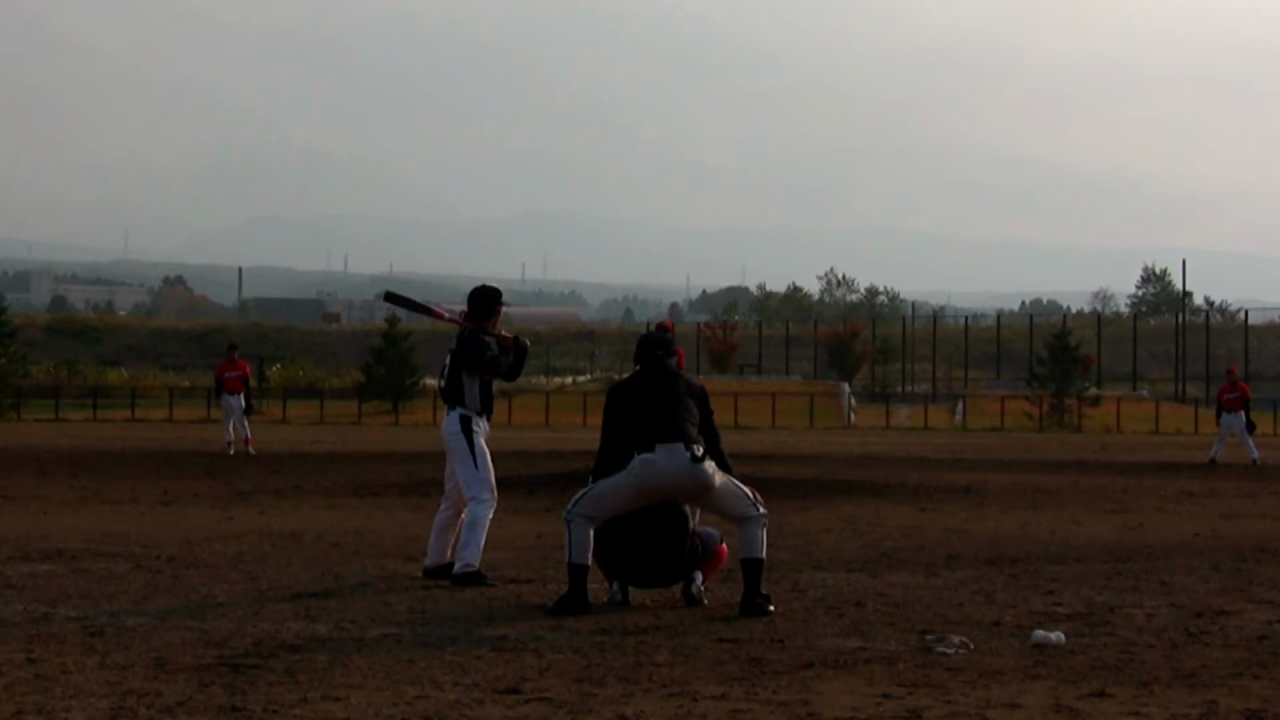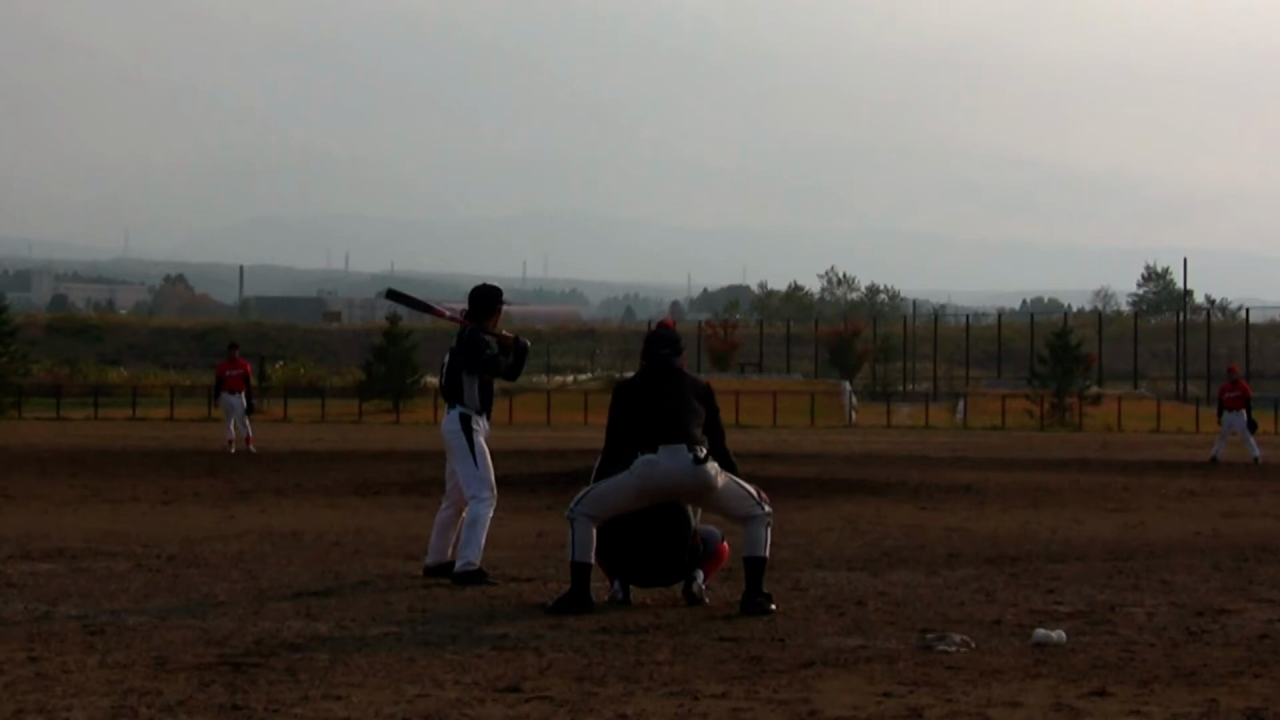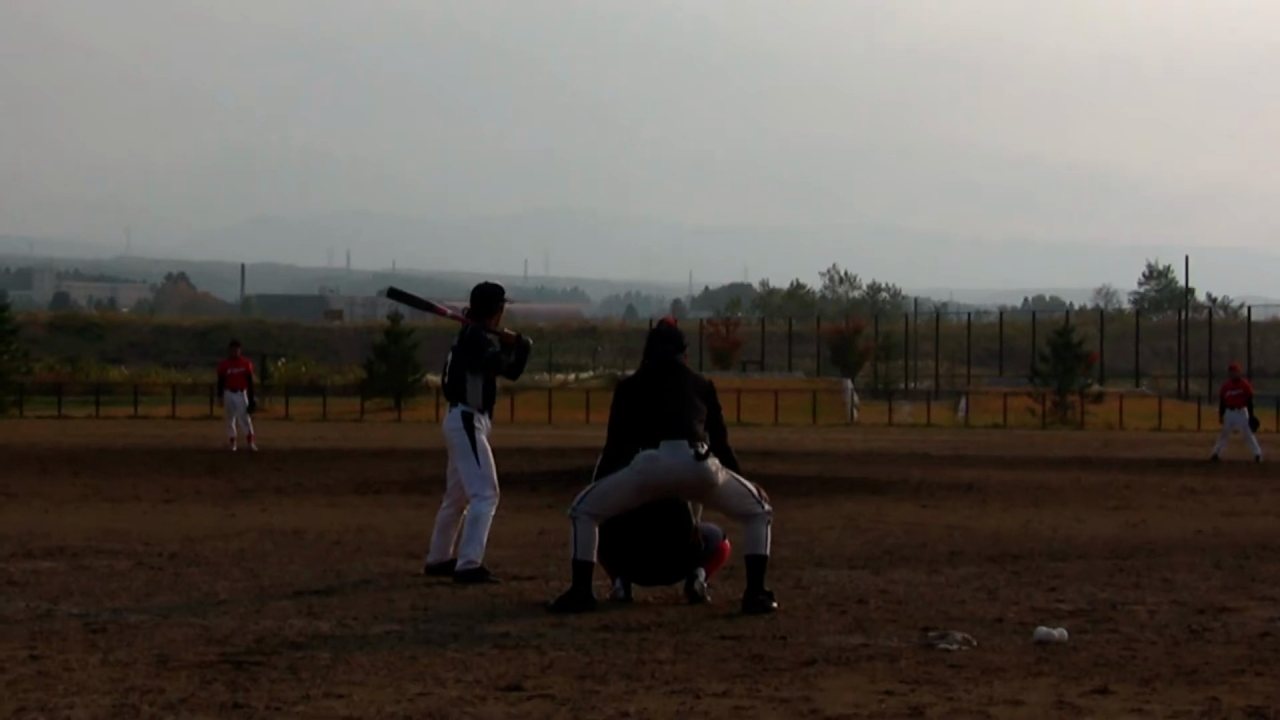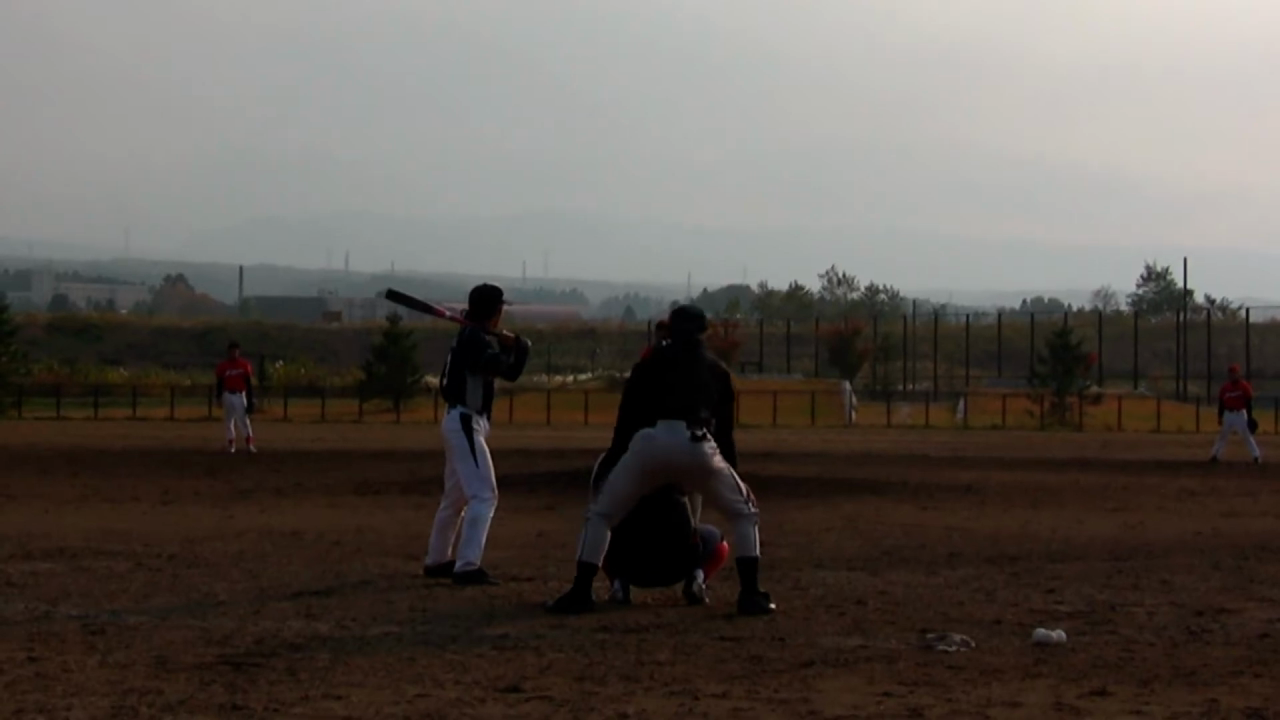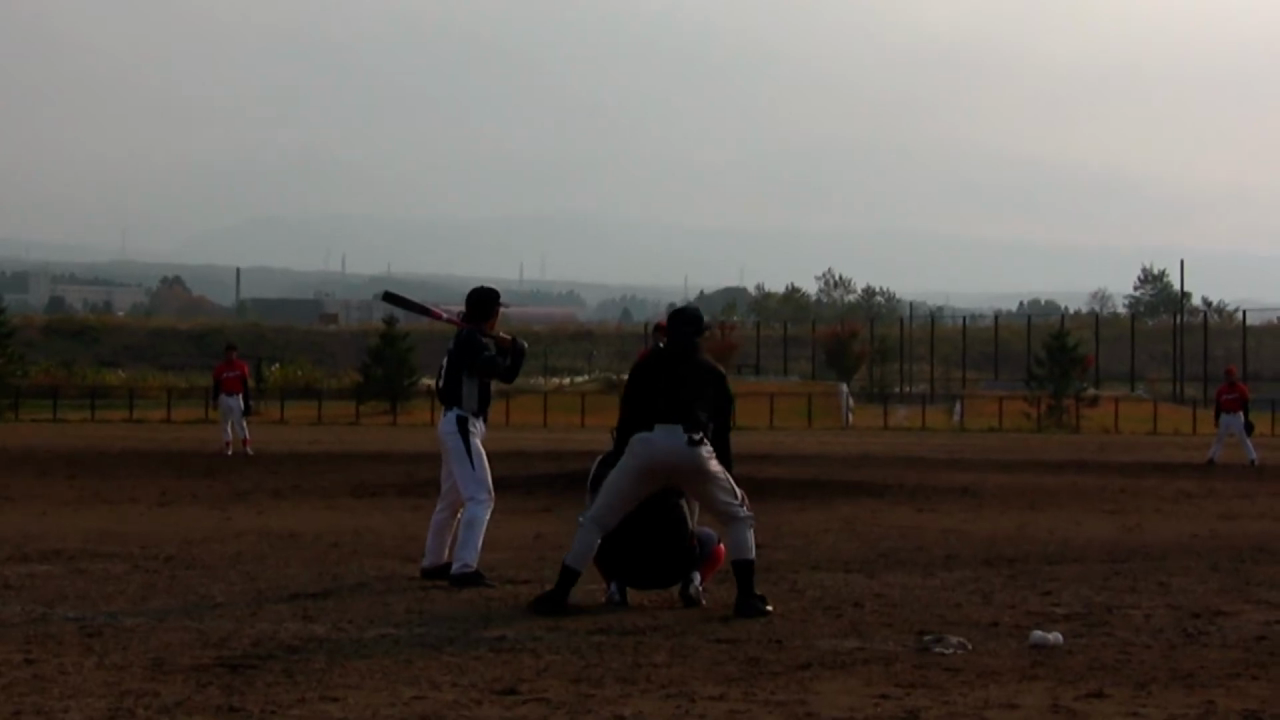
dt=0.4s
person 1, frame 1
left shoulder: (470, 339)
right shoulder: (473, 339)
left elbow: (510, 372)
right elbow: (499, 369)
left wrist: (515, 346)
right wrist: (508, 347)
left hip: (461, 423)
right hip: (465, 425)
left knee: (455, 498)
right knee: (483, 496)
left ankle: (436, 562)
right ankle: (465, 569)
person 1, frame 2
left shoulder: (470, 337)
right shoulder: (473, 338)
left elbow: (510, 373)
right elbow: (498, 368)
left wrist: (515, 346)
right wrist: (507, 346)
left hip: (462, 422)
right hip: (465, 422)
left knee: (456, 497)
right knee: (483, 495)
left ankle: (437, 561)
right ankle: (467, 567)
person 1, frame 3
left shoulder: (472, 336)
right shoulder: (475, 337)
left elbow: (511, 371)
right elbow: (502, 366)
left wrist: (516, 344)
right wrist: (512, 345)
left hip: (463, 420)
right hip: (467, 421)
left knee: (457, 495)
right knee: (485, 493)
left ankle: (439, 559)
right ankle: (468, 566)
person 1, frame 4
left shoulder: (470, 337)
right shoulder: (475, 338)
left elbow: (509, 373)
right elbow: (504, 369)
left wrist: (513, 345)
right wrist: (512, 346)
left hip: (461, 421)
right hip: (465, 422)
left knee: (455, 497)
right knee: (484, 495)
left ankle: (437, 561)
right ankle: (467, 567)
person 1, frame 5
left shoulder: (468, 339)
right shoulder: (471, 340)
left elbow: (506, 374)
right elbow: (499, 370)
left wrist: (510, 347)
right wrist: (509, 348)
left hip: (457, 424)
right hip: (462, 425)
left knee: (452, 499)
right knee: (480, 497)
left ankle: (434, 562)
right ankle: (463, 569)
person 2, frame 1
left shoulder: (622, 391)
right shoulder: (693, 388)
left elbow: (609, 446)
right elbow: (712, 441)
left wrist: (595, 483)
right wrist: (729, 479)
left hip: (645, 468)
right hip: (694, 467)
left knee: (579, 514)
right knee: (753, 513)
left ankle: (577, 595)
right ankle: (752, 597)
person 2, frame 2
left shoulder: (628, 389)
right shoulder: (699, 387)
left elbow: (615, 445)
right elbow: (718, 441)
left wrist: (598, 482)
right wrist: (735, 477)
left hip: (648, 469)
right hip: (697, 468)
left knee: (582, 511)
right knee: (758, 512)
left ankle: (579, 594)
right ankle: (753, 596)
person 2, frame 3
left shoulder: (630, 386)
right shoulder: (701, 384)
left elbow: (616, 444)
right elbow: (719, 439)
left wrist: (601, 481)
right wrist: (736, 476)
left hip: (648, 465)
right hip: (698, 465)
left knee: (584, 510)
right knee: (757, 510)
left ankle: (581, 593)
right ankle: (755, 594)
person 2, frame 4
left shoulder: (647, 365)
right shoulder: (715, 369)
left elbow: (626, 420)
right elbow: (724, 428)
left wrist: (611, 467)
right wrist: (732, 471)
left hip: (649, 443)
right hip: (697, 445)
left knee: (601, 515)
right knee: (744, 513)
left ankle: (580, 594)
right ankle: (750, 595)
person 2, frame 5
left shoulder: (646, 365)
right shoulder: (713, 372)
left elbow: (626, 420)
right elbow: (722, 430)
left wrist: (620, 456)
right wrist: (725, 473)
left hip: (645, 447)
right hip: (693, 449)
left knee: (596, 521)
right knee: (738, 517)
left ankle: (558, 595)
right ankle: (747, 598)
